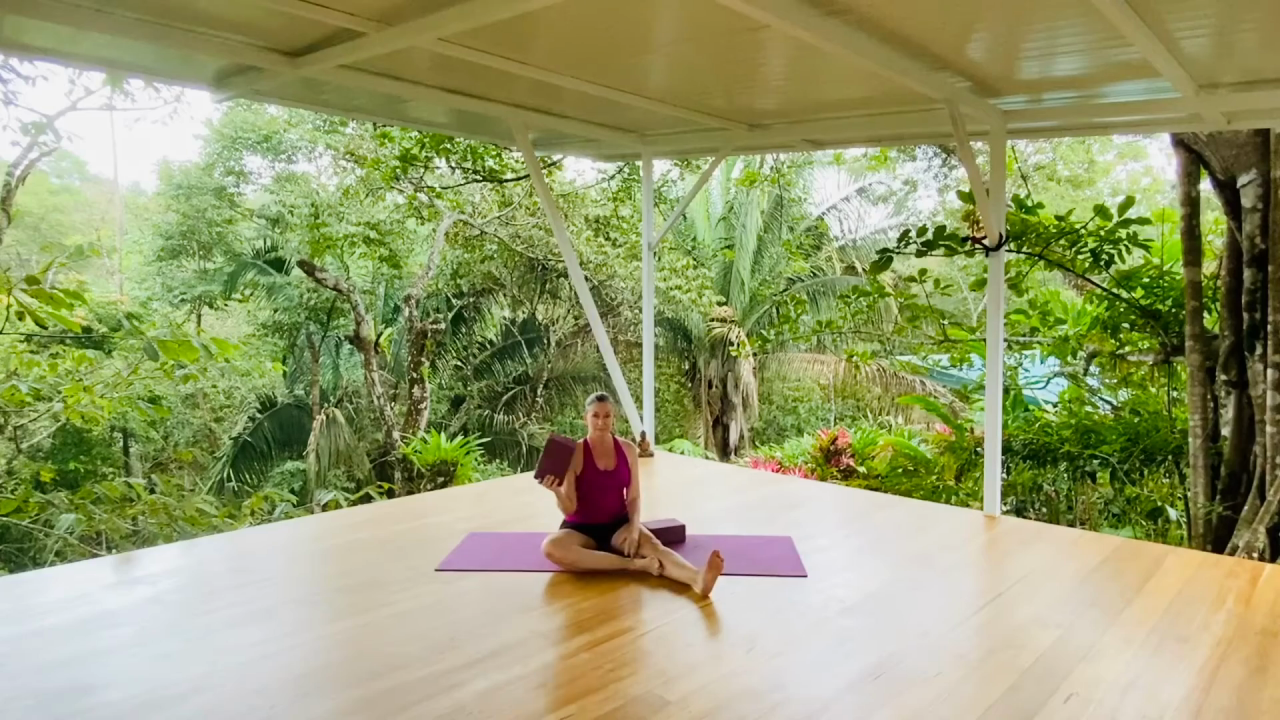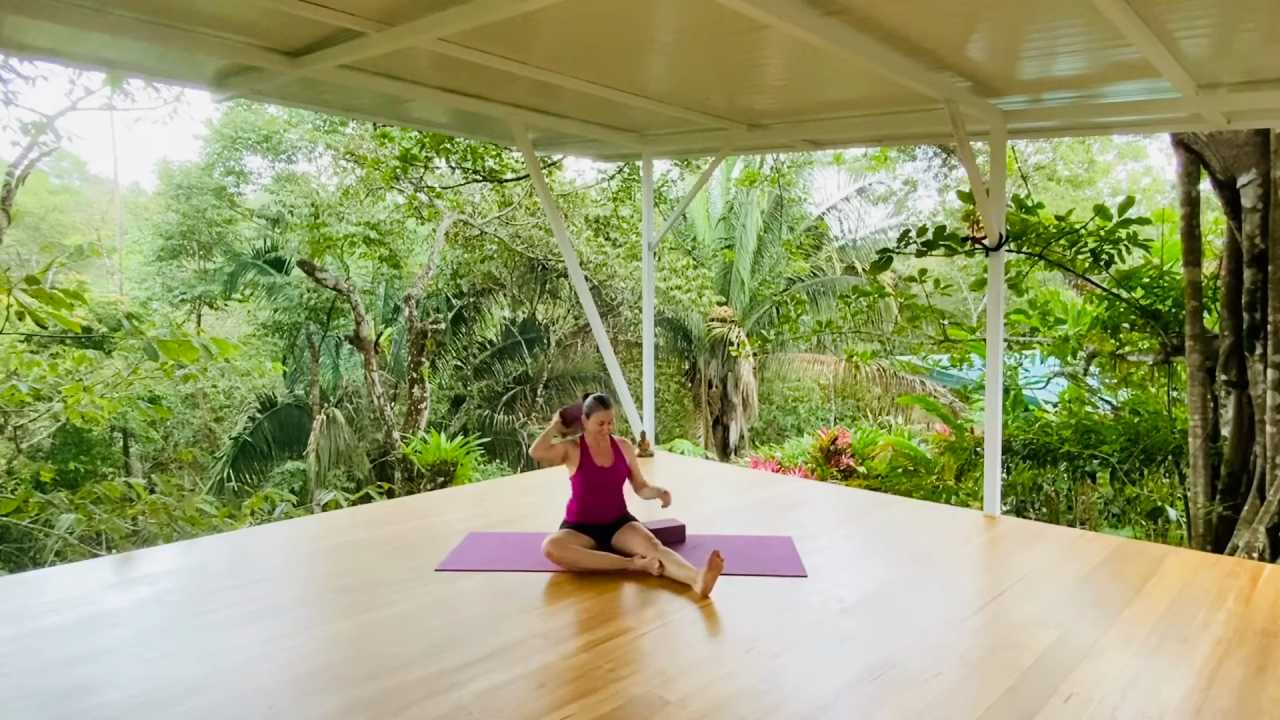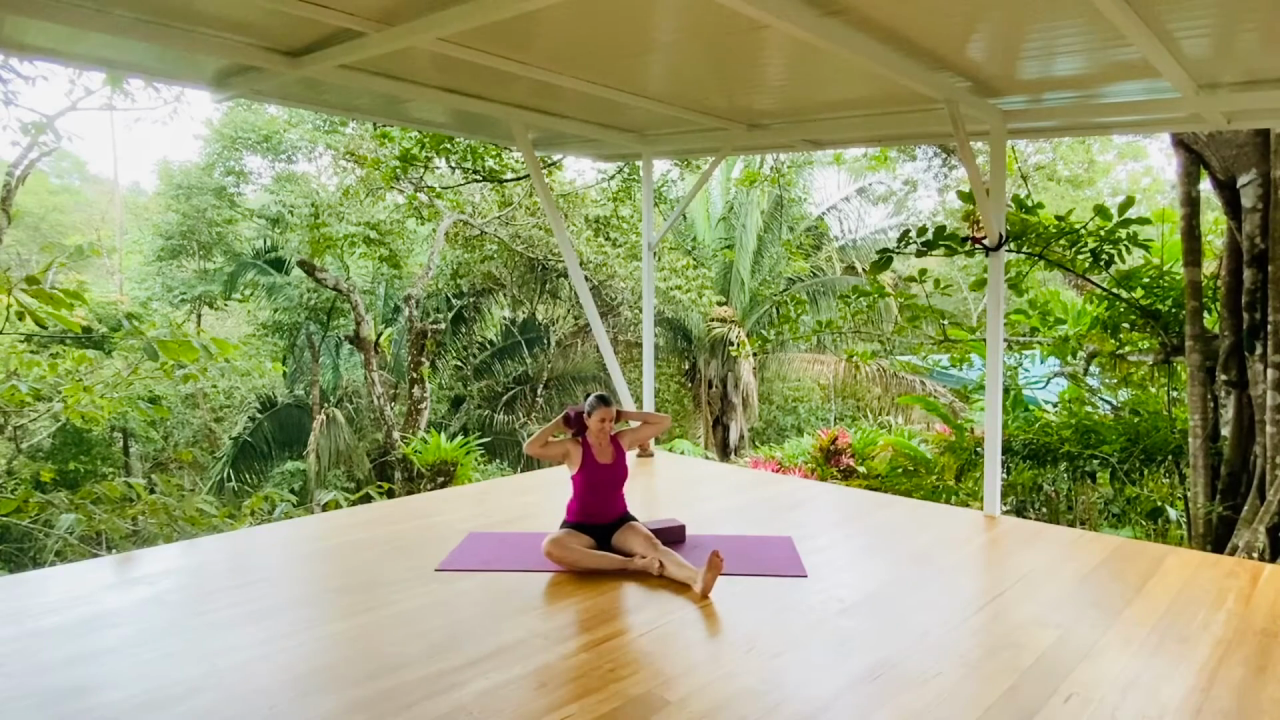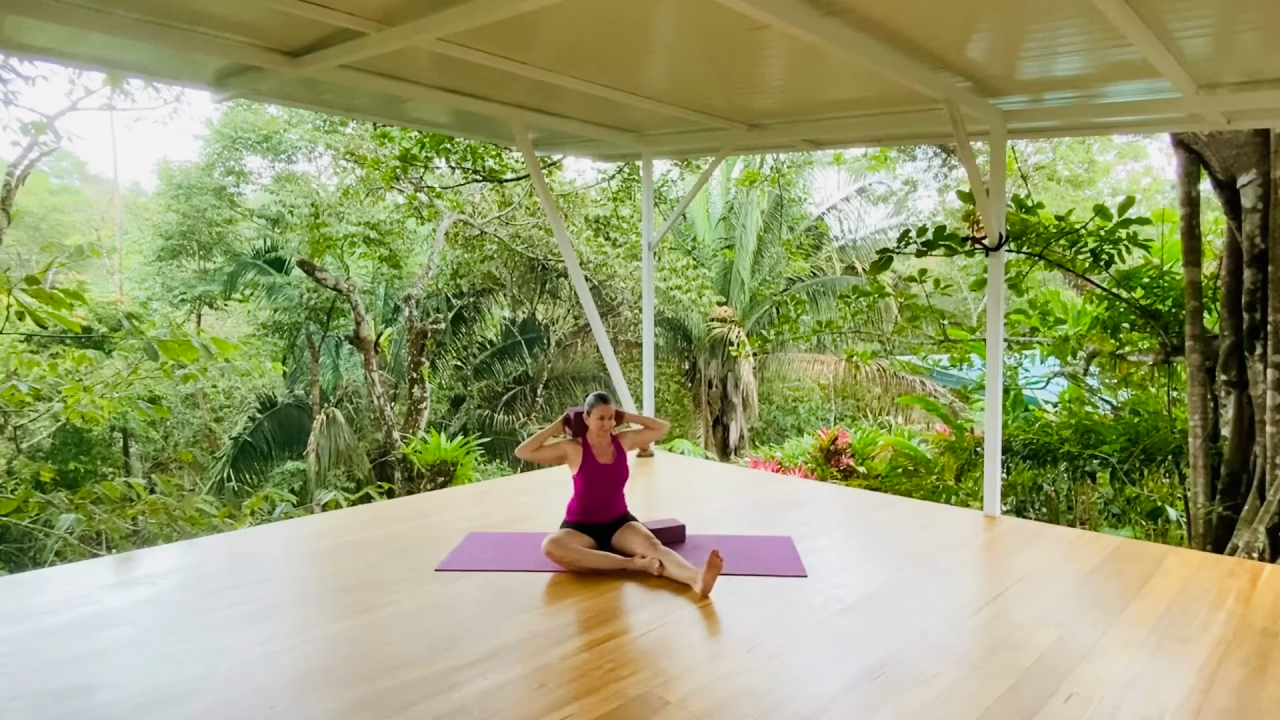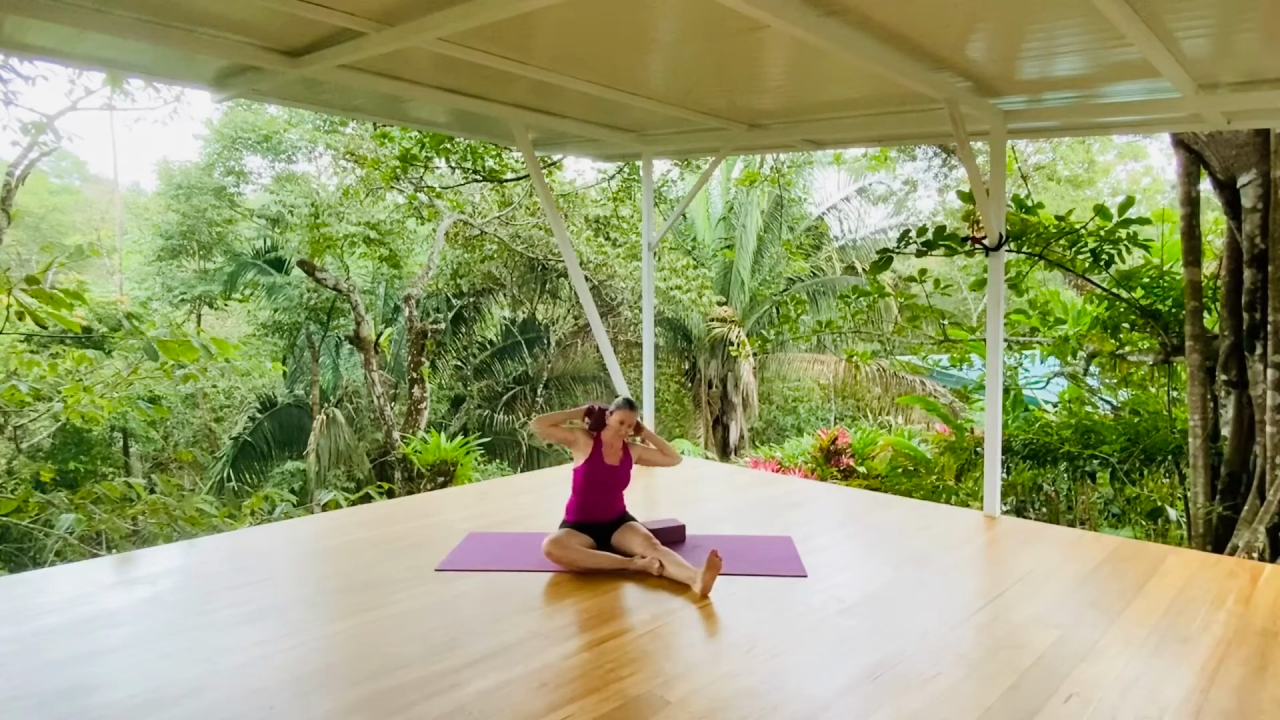
dt=1s
person 1, frame 1
left shoulder: (627, 449)
right shoulder: (572, 455)
left elbow: (633, 497)
right elbow: (568, 509)
left wrist: (634, 527)
right wrist: (557, 492)
left hip: (618, 523)
right hip: (581, 528)
left knee: (652, 545)
right knee: (551, 548)
left ankle: (697, 579)
right ankle: (634, 564)
person 1, frame 2
left shoulder: (624, 447)
right shoulder: (571, 449)
left elbow: (640, 487)
right elbow: (536, 452)
left wrist: (657, 492)
right wrist: (556, 425)
left hip: (619, 523)
right hip: (580, 527)
left knee: (652, 545)
right knee: (551, 547)
left ankle: (697, 578)
right ankle: (632, 564)
person 1, frame 3
left shoulder: (623, 440)
right shoulder: (573, 448)
left elbow: (664, 421)
right elbow: (531, 448)
left wrist: (624, 415)
right wrist: (558, 423)
left hip: (619, 522)
right hip: (581, 526)
left knee: (652, 545)
right knee: (551, 547)
left ankle: (696, 578)
right ankle: (631, 563)
person 1, frame 4
left shoulder: (623, 441)
right shoulder: (572, 448)
left elbow: (663, 428)
right elbow: (523, 452)
left wrist: (626, 417)
right wrist: (557, 426)
left hip: (619, 522)
right hip: (581, 526)
left knee: (652, 544)
right knee: (551, 546)
left ankle: (696, 578)
right ankle: (631, 563)
person 1, frame 5
left shoulder: (632, 451)
right shoulder: (583, 440)
left elbow: (674, 459)
right elbow: (538, 425)
left wrist: (644, 432)
right wrist: (580, 412)
left hip: (617, 522)
right hip: (580, 526)
left knee: (650, 544)
right knee: (552, 547)
left ankle: (695, 578)
right ankle: (632, 563)
